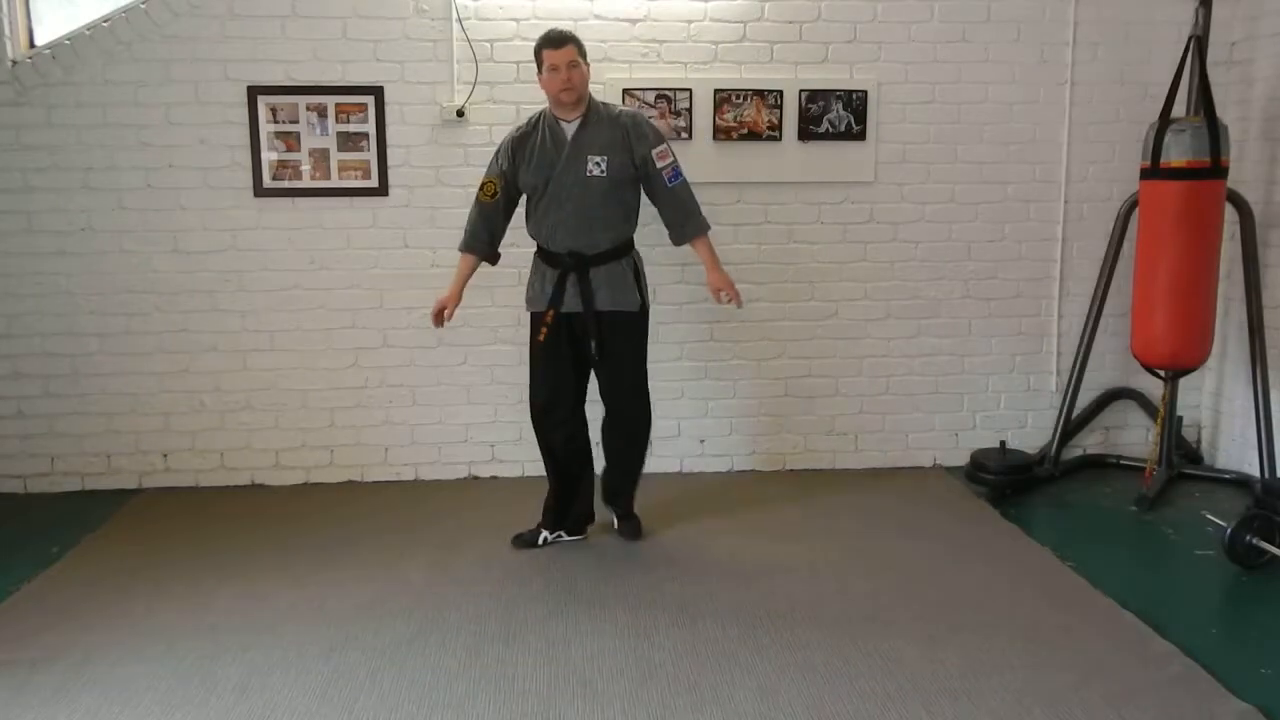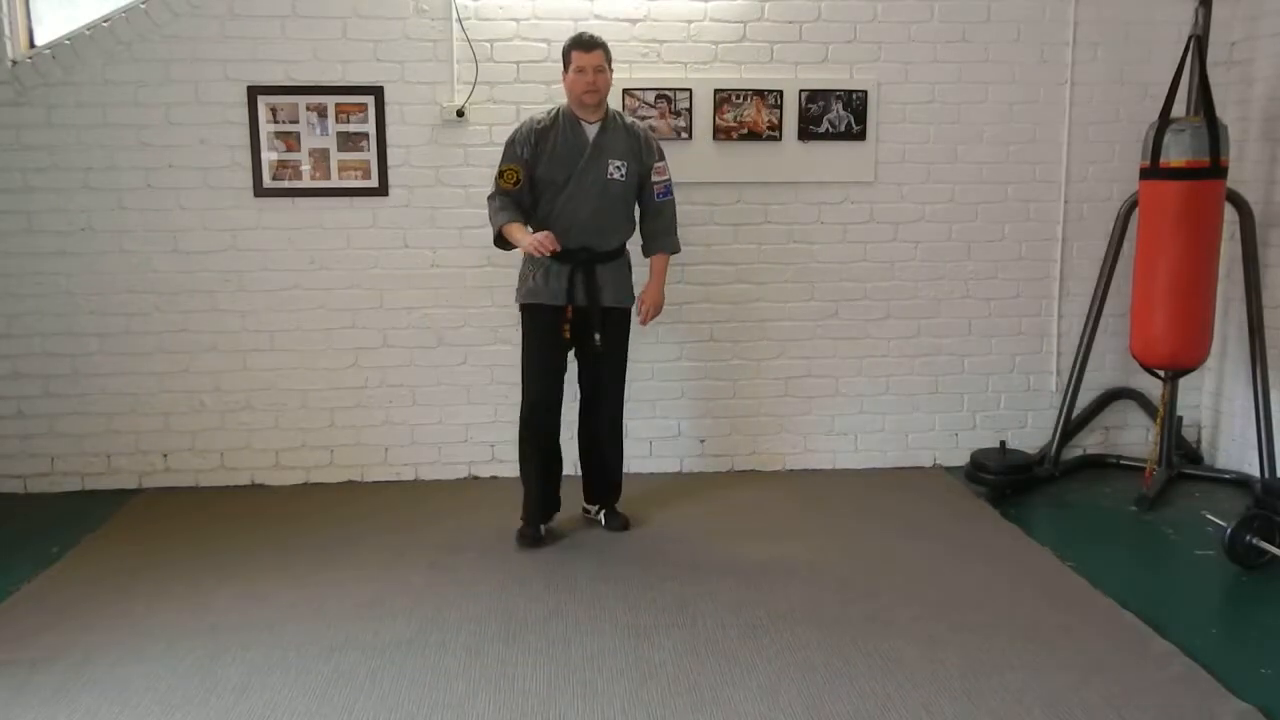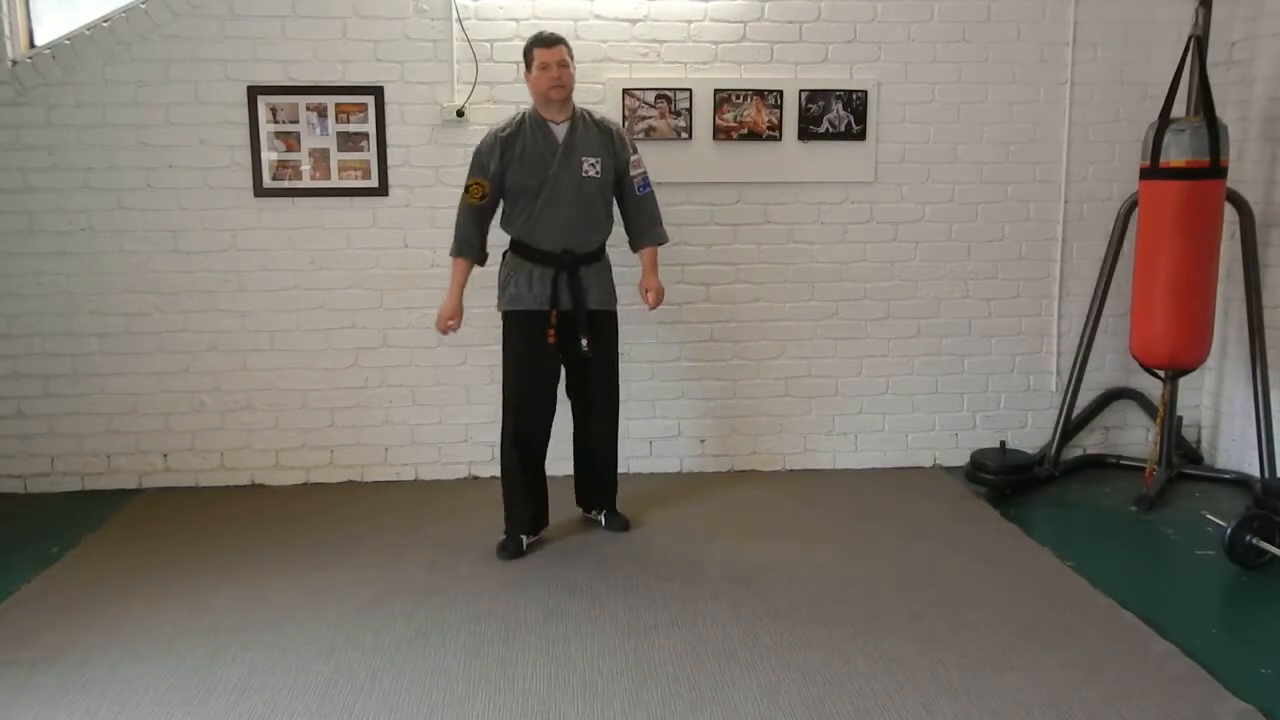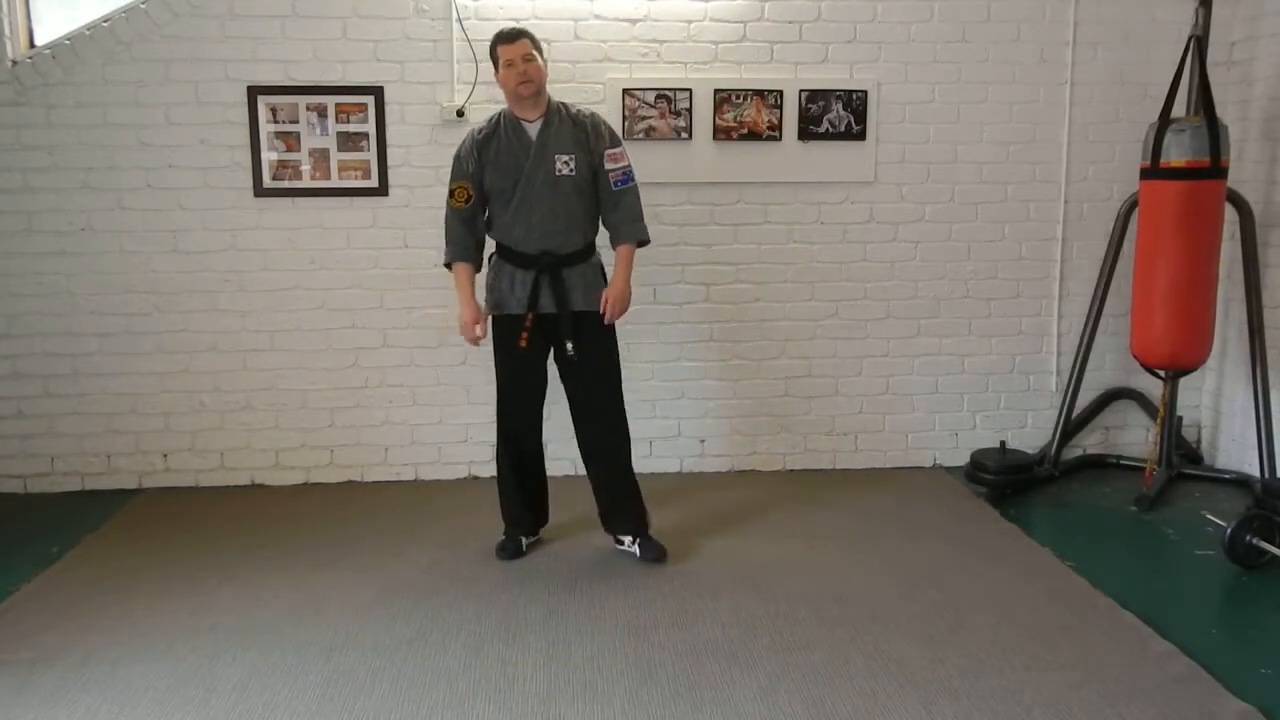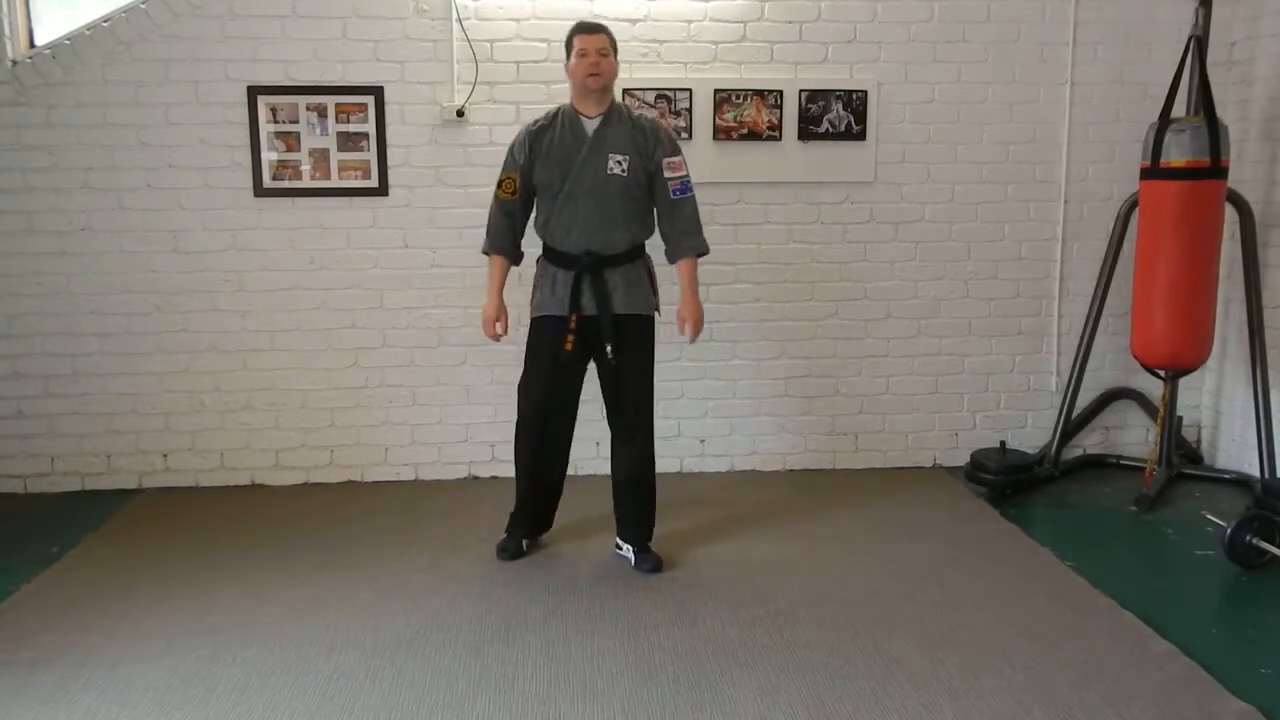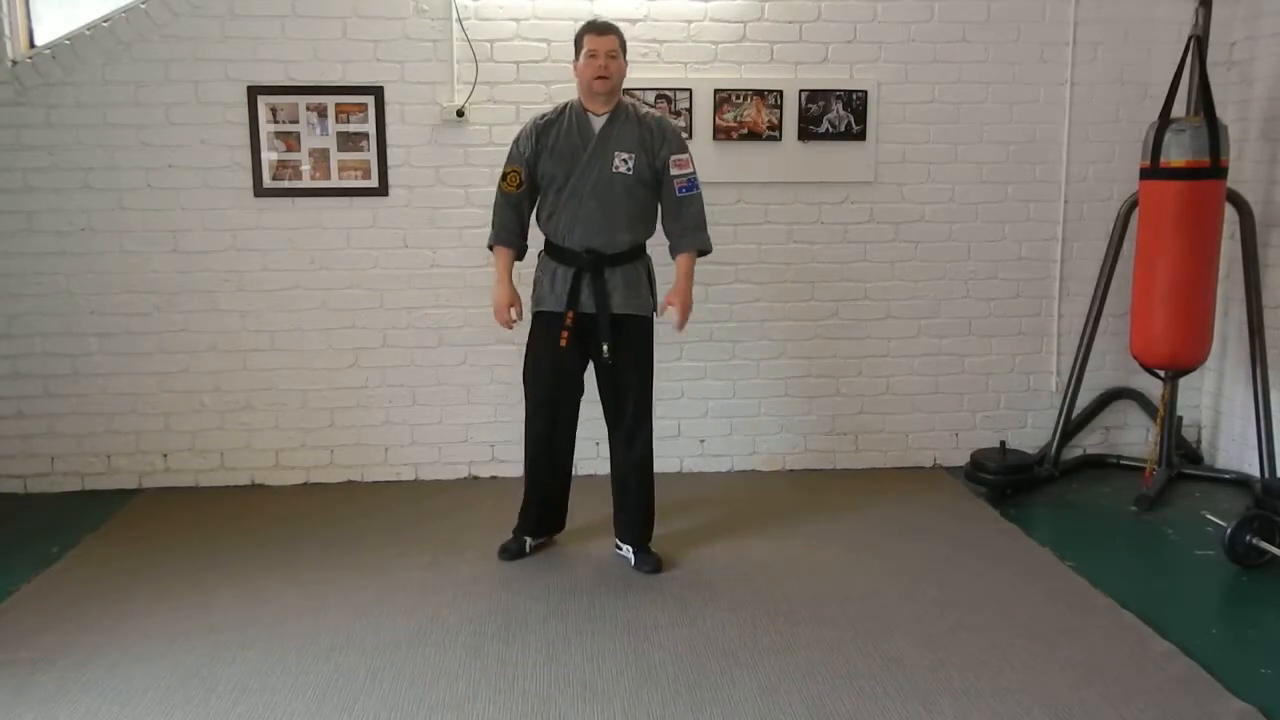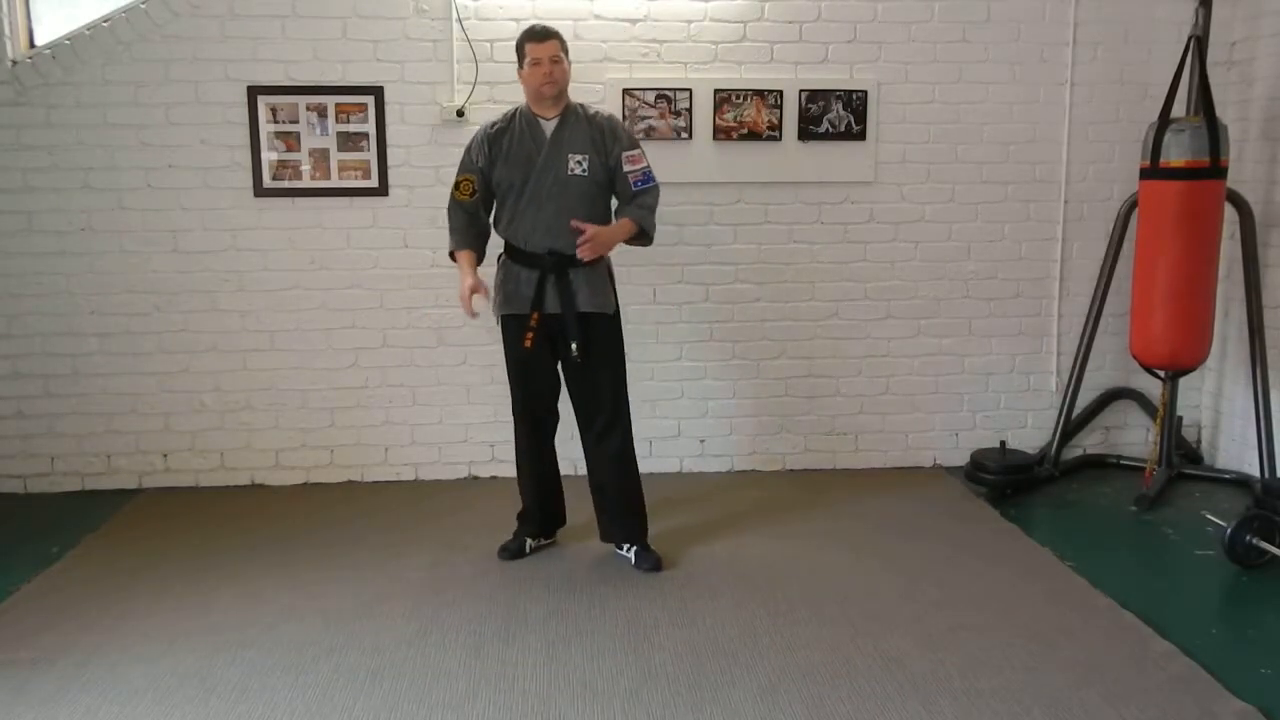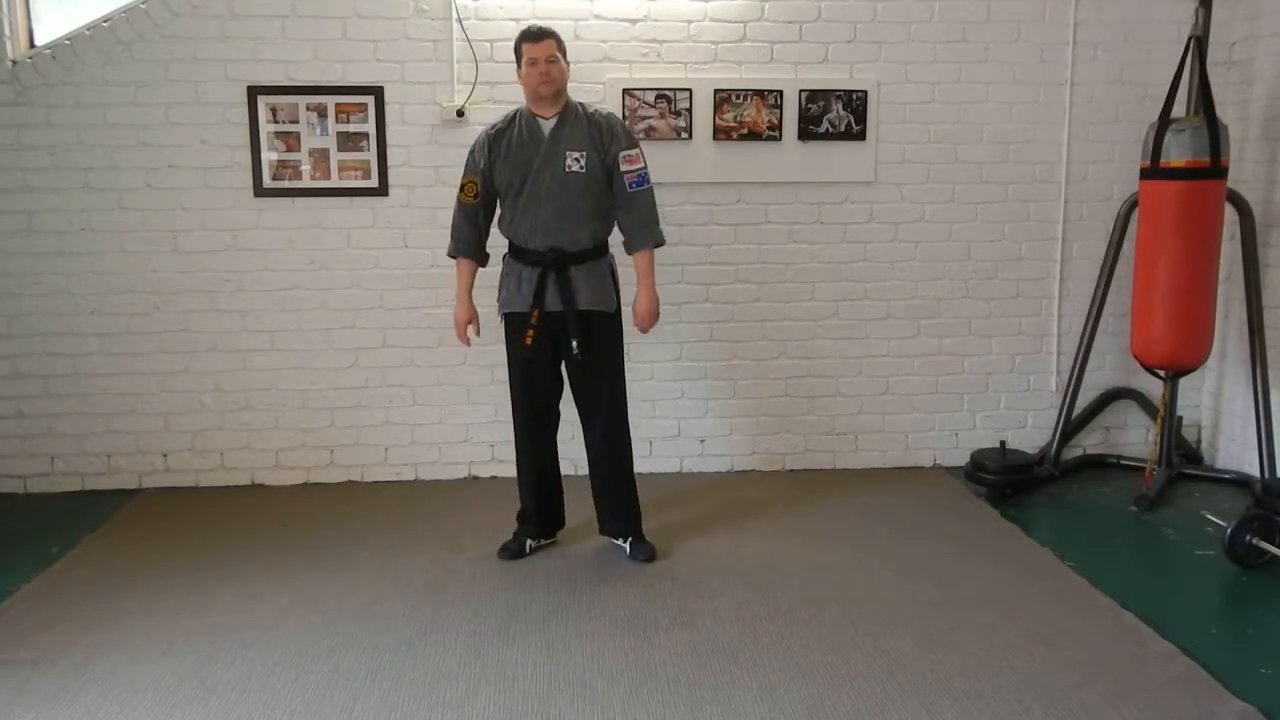
dt=0.5s
person 1, frame 1
left shoulder: (629, 128)
right shoulder: (520, 142)
left elbow: (675, 198)
right elbow: (488, 214)
left wrist: (711, 267)
right wrist: (457, 287)
left hip: (615, 283)
right hip: (552, 286)
left knee: (626, 405)
right knee: (553, 409)
left ankle: (620, 503)
right ankle: (566, 517)
person 1, frame 2
left shoulder: (638, 140)
right shoulder: (533, 135)
left elbow: (658, 215)
right elbow: (503, 199)
left wrist: (656, 282)
right wrist: (524, 238)
left hip: (609, 282)
right hip: (547, 281)
left knee: (604, 397)
right knee: (540, 397)
left ankle: (601, 499)
right ankle: (537, 508)
person 1, frame 3
left shoulder: (609, 136)
right shoulder: (502, 142)
left elbow: (639, 205)
right elbow: (474, 218)
left wrist: (649, 271)
right wrist: (455, 294)
left hip: (591, 281)
right hip: (528, 286)
left knee: (599, 403)
right knee: (526, 410)
left ankle: (598, 500)
right ankle: (523, 524)
person 1, frame 4
left shoulder: (589, 130)
right shoulder: (479, 145)
left elbow: (622, 206)
right elbow: (462, 226)
left wrist: (620, 278)
right wrist: (467, 299)
left hip: (582, 285)
right hip: (514, 289)
left knee: (602, 410)
right knee: (518, 414)
left ankle: (628, 526)
right ankle: (522, 523)
person 1, frame 5
left shoulder: (649, 135)
right shoulder: (535, 137)
left elbow: (678, 216)
right elbow: (506, 219)
left wrist: (689, 293)
right wrist: (493, 295)
left hip: (626, 289)
right hip: (558, 290)
left knee: (631, 420)
right knee: (540, 414)
left ankle: (633, 536)
right ankle: (527, 524)
person 1, frame 6
left shoulder: (655, 132)
right shoulder: (541, 132)
left elbow: (683, 212)
right elbow: (510, 210)
left wrist: (682, 283)
right wrist: (503, 281)
left hip: (625, 288)
right hip: (558, 286)
left knee: (630, 419)
right knee: (546, 413)
left ankle: (633, 536)
right ankle: (536, 524)
person 1, frame 7
left shoulder: (605, 131)
right shoulder: (491, 139)
left elbow: (643, 195)
right elbow: (466, 213)
left wrist: (613, 234)
right wrist: (468, 270)
left hip: (588, 287)
right hip: (522, 289)
left knee: (605, 413)
right knee: (532, 414)
left ankle: (627, 532)
right ankle: (538, 524)
person 1, frame 8
left shoulder: (605, 130)
right shoulder: (494, 141)
left elbow: (637, 210)
right elbow: (471, 220)
left wrist: (645, 287)
right wrist: (463, 296)
left hip: (590, 285)
right hip: (525, 288)
left knee: (604, 411)
right knee: (532, 413)
left ankle: (623, 525)
right ankle: (538, 524)
